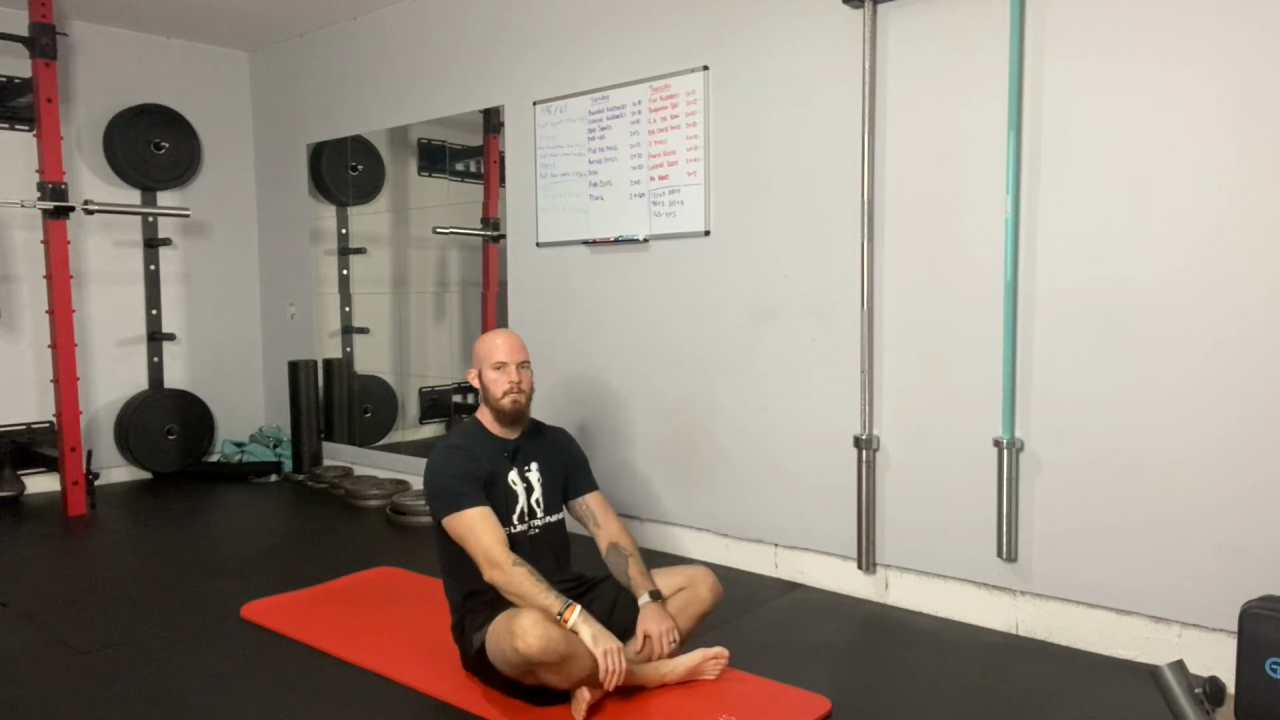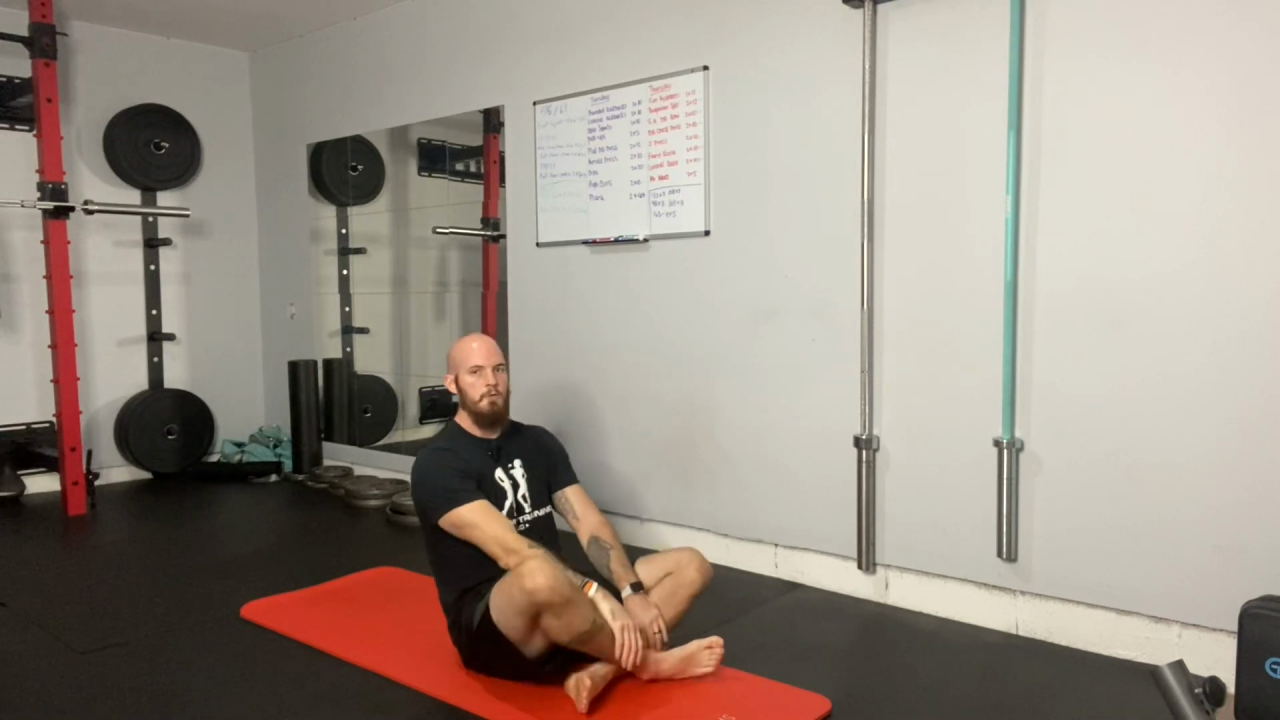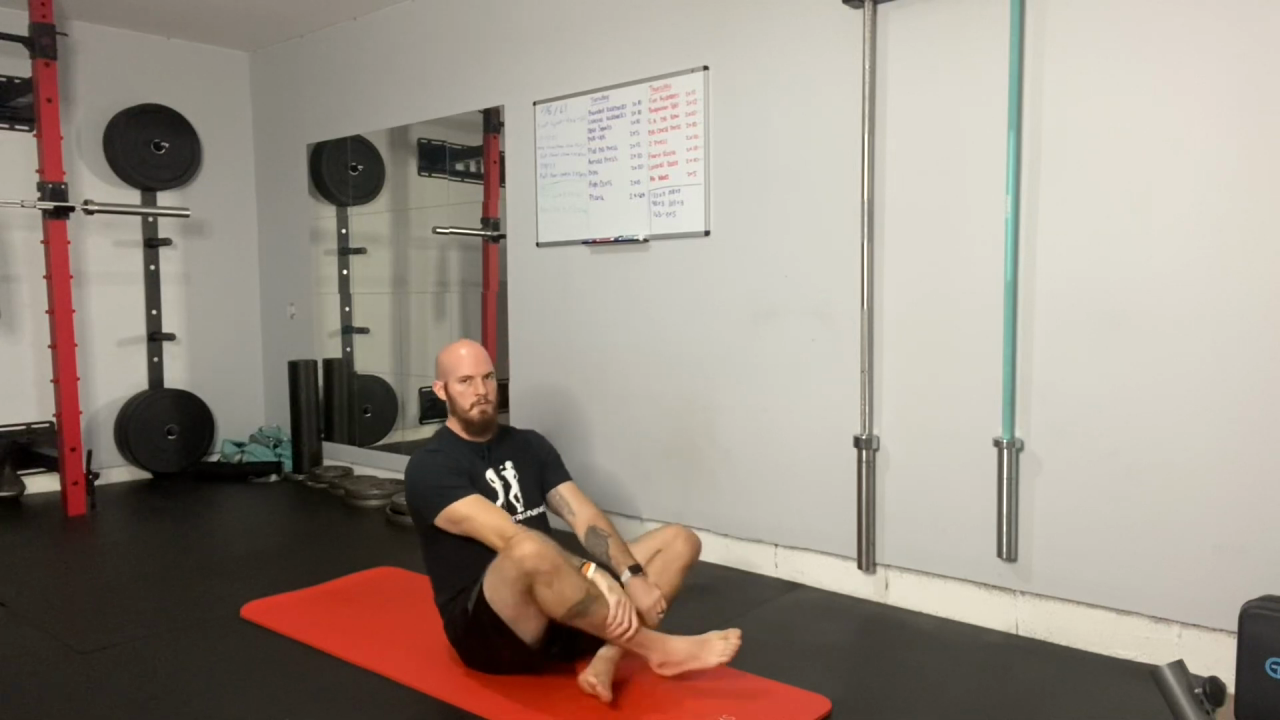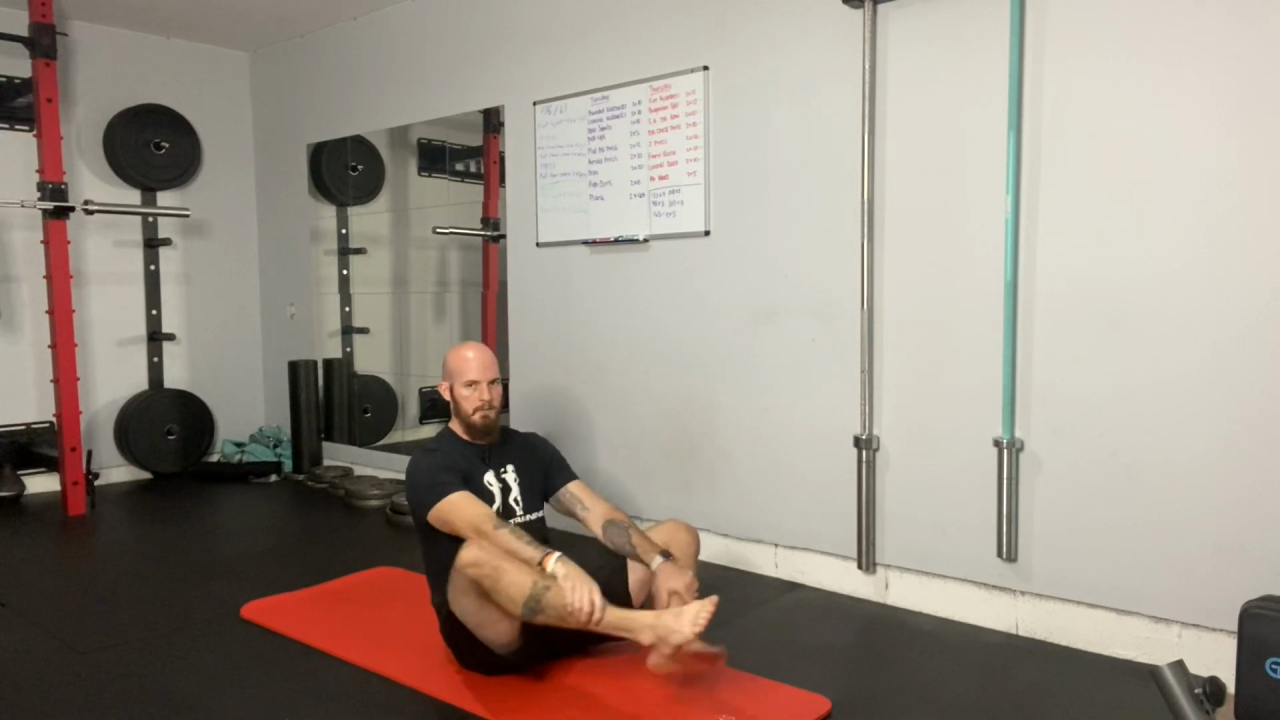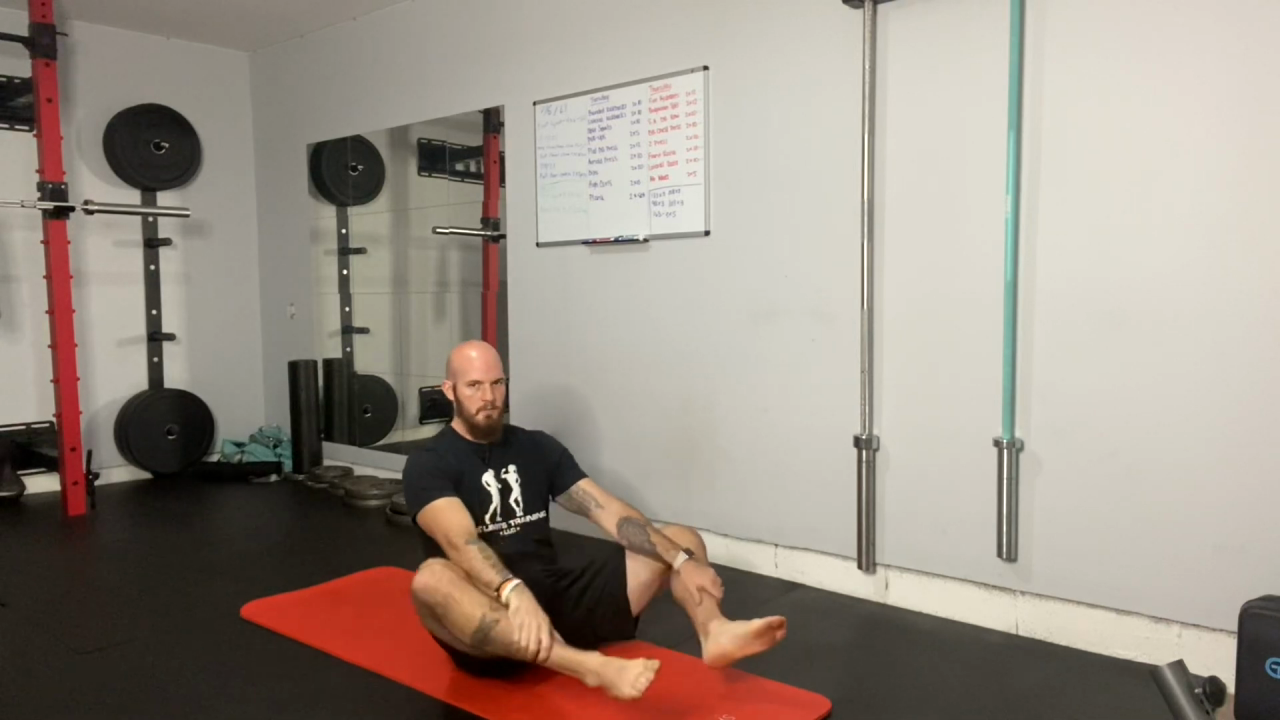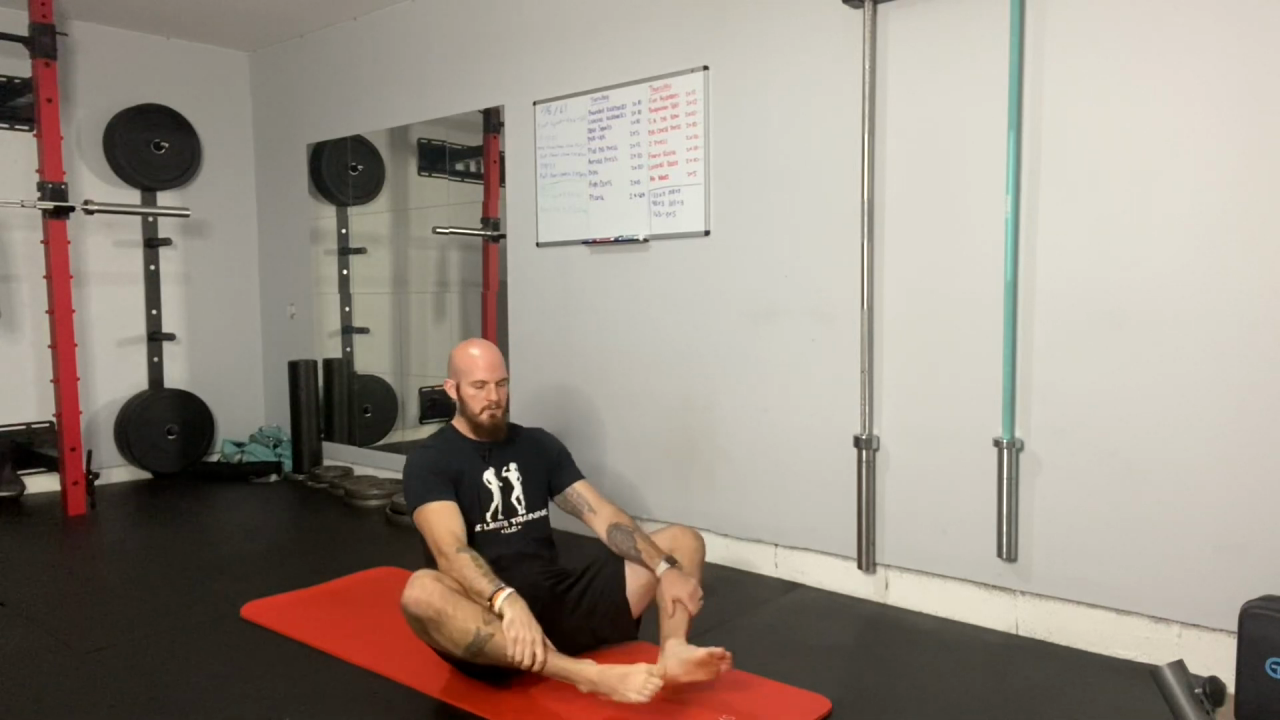
dt=0.3s
person 1, frame 1
left shoulder: (557, 443)
right shoulder: (453, 459)
left elbow: (608, 529)
right elbow: (497, 566)
left wrist: (649, 600)
right wrist: (579, 621)
left hip: (563, 593)
right hip: (493, 617)
left knee: (702, 584)
right knee: (535, 634)
left ankle: (599, 678)
right ankle: (651, 671)
person 1, frame 2
left shoulder: (538, 442)
right shoulder: (437, 464)
left elbow: (589, 524)
right elbow: (510, 551)
left wrist: (634, 593)
right wrist: (598, 598)
left hip: (560, 608)
right hip: (488, 627)
left knee: (690, 565)
right knee: (539, 574)
left ankle: (600, 670)
right ankle: (644, 661)
person 1, frame 3
left shoulder: (529, 444)
right shoulder: (430, 467)
left elbow: (585, 518)
right elbow: (508, 538)
left wrist: (633, 576)
right wrist: (594, 575)
left hip: (555, 605)
right hip: (487, 626)
left knee: (678, 539)
right knee: (532, 551)
left ankle: (606, 658)
right ankle: (656, 649)
person 1, frame 4
left shoulder: (532, 448)
right shoulder: (431, 465)
left elbow: (597, 514)
right elbow: (486, 529)
left wrist: (661, 562)
right wrist: (559, 565)
left hip: (544, 603)
right hip: (493, 629)
left knee: (677, 535)
right knee: (477, 556)
left ankle: (668, 644)
right ankle: (650, 626)
person 1, frame 5
left shoulder: (537, 446)
right shoulder: (428, 465)
left elbow: (609, 512)
right elbow: (461, 544)
left wrist: (682, 560)
right wrist: (514, 592)
left hip: (555, 595)
right hip: (485, 621)
left knee: (680, 539)
right knee: (432, 578)
left ankle: (715, 635)
right ankle: (593, 666)
person 1, frame 6
left shoulder: (537, 444)
right shoulder: (430, 461)
left elbow: (603, 517)
right elbow: (451, 551)
left wrist: (666, 568)
right wrist: (508, 602)
left hip: (558, 596)
right hip: (488, 614)
left knee: (683, 541)
right knee: (421, 594)
left ankle: (672, 652)
right ankle: (583, 674)
